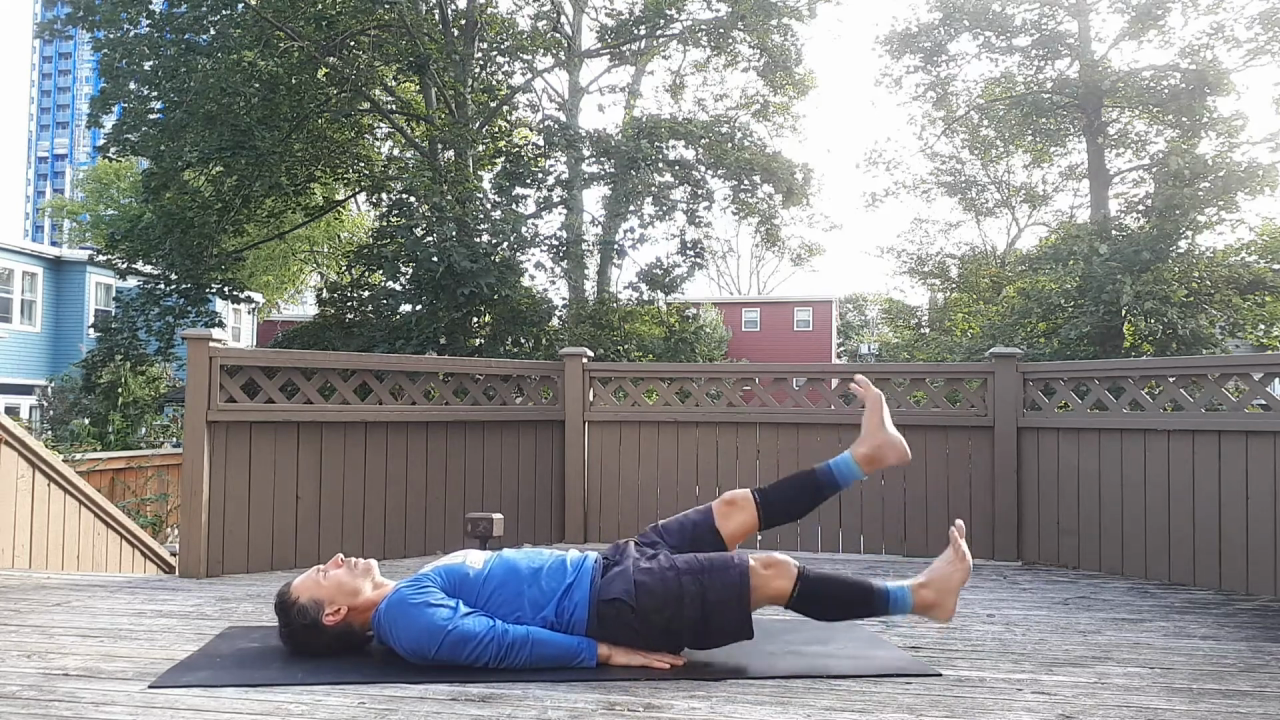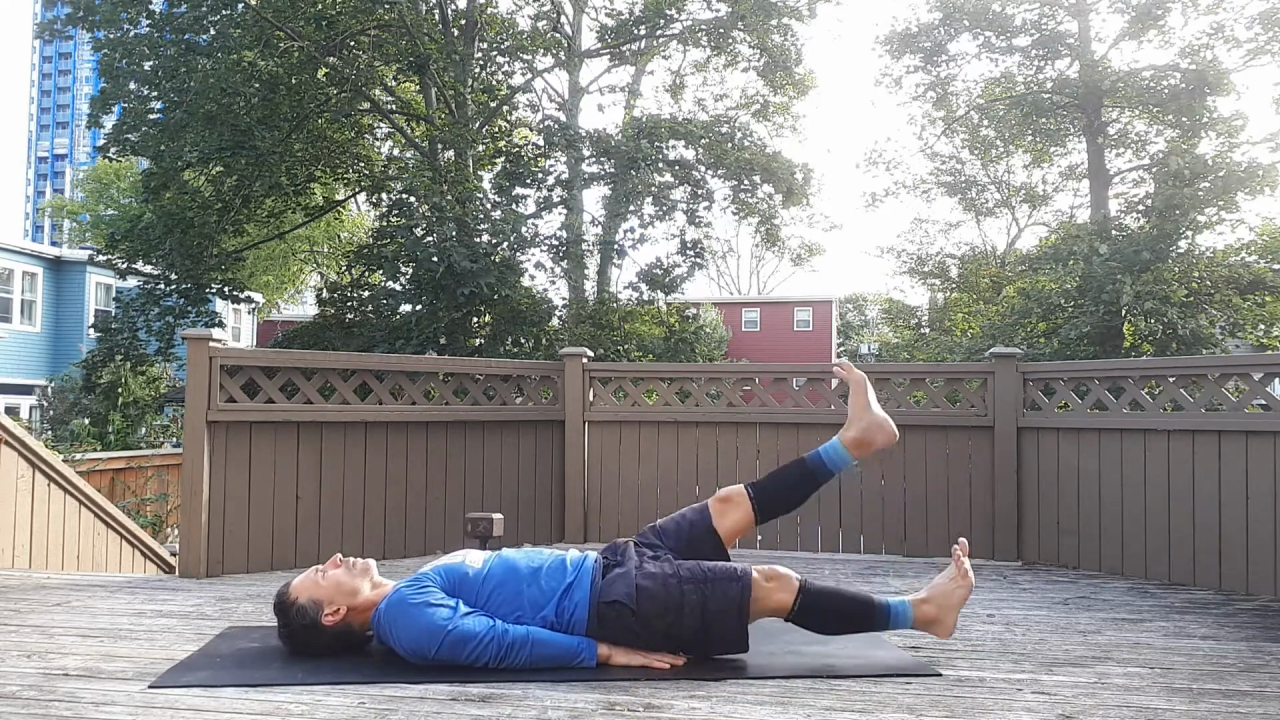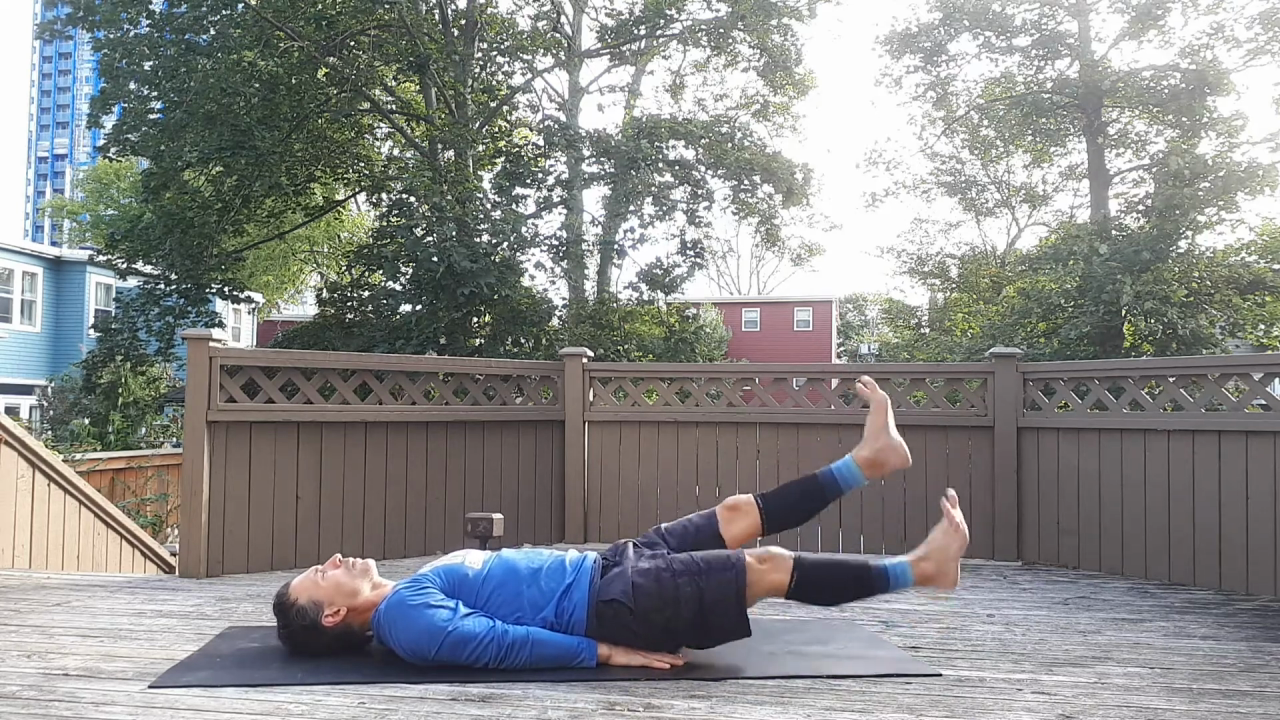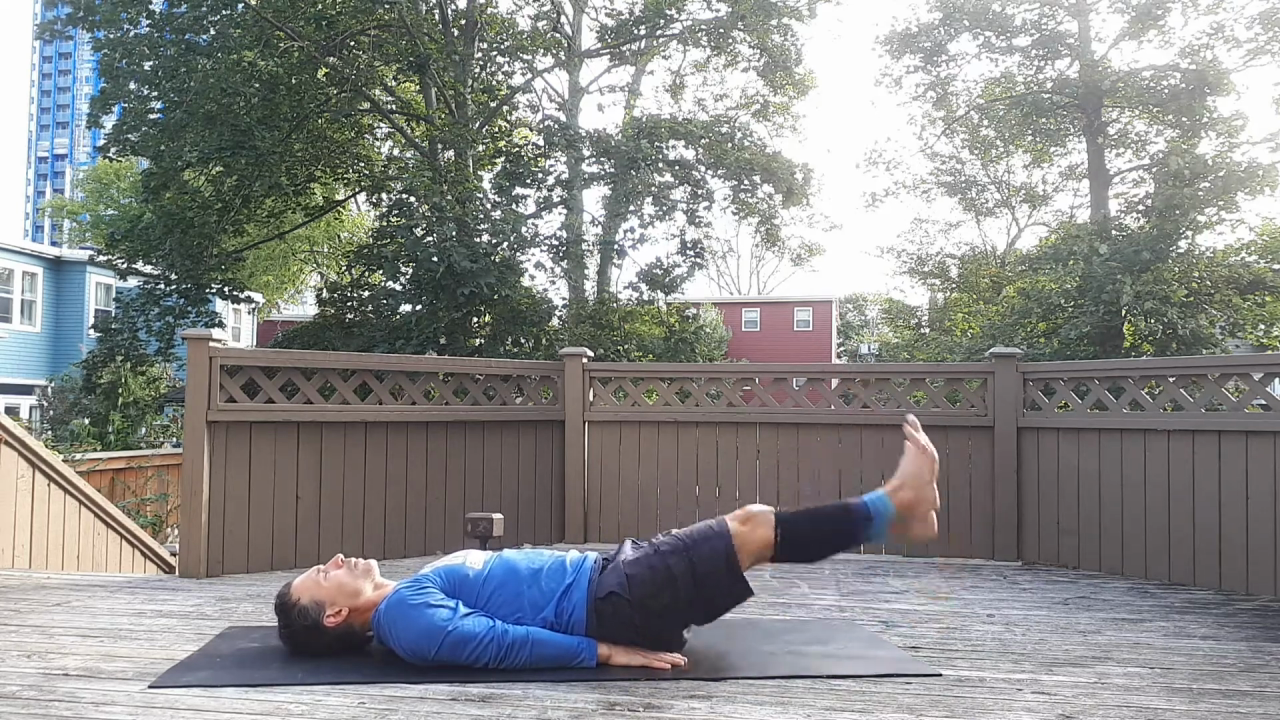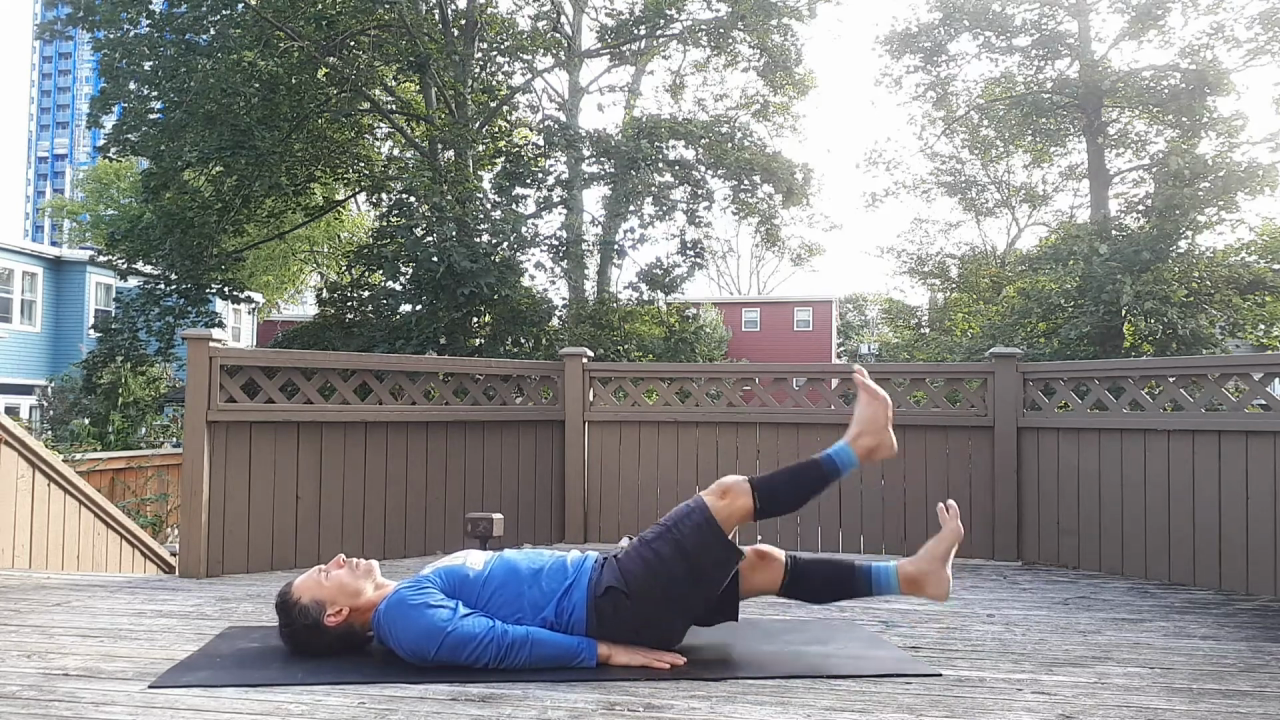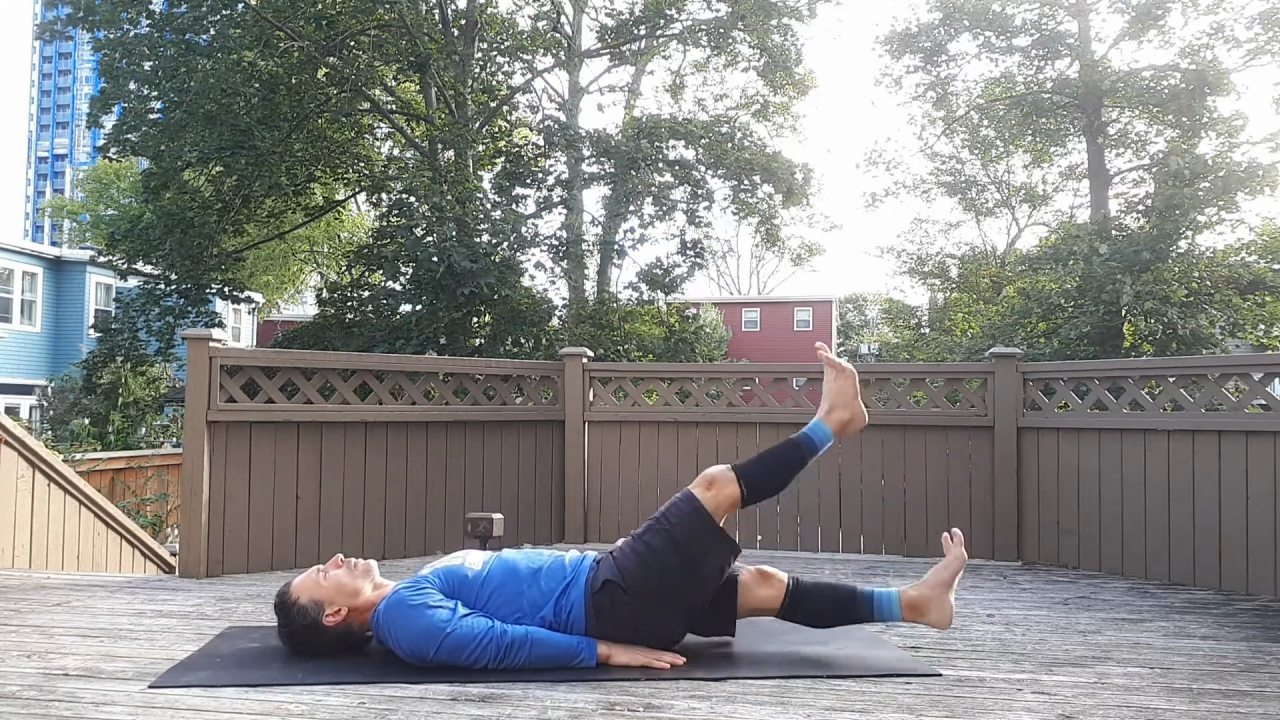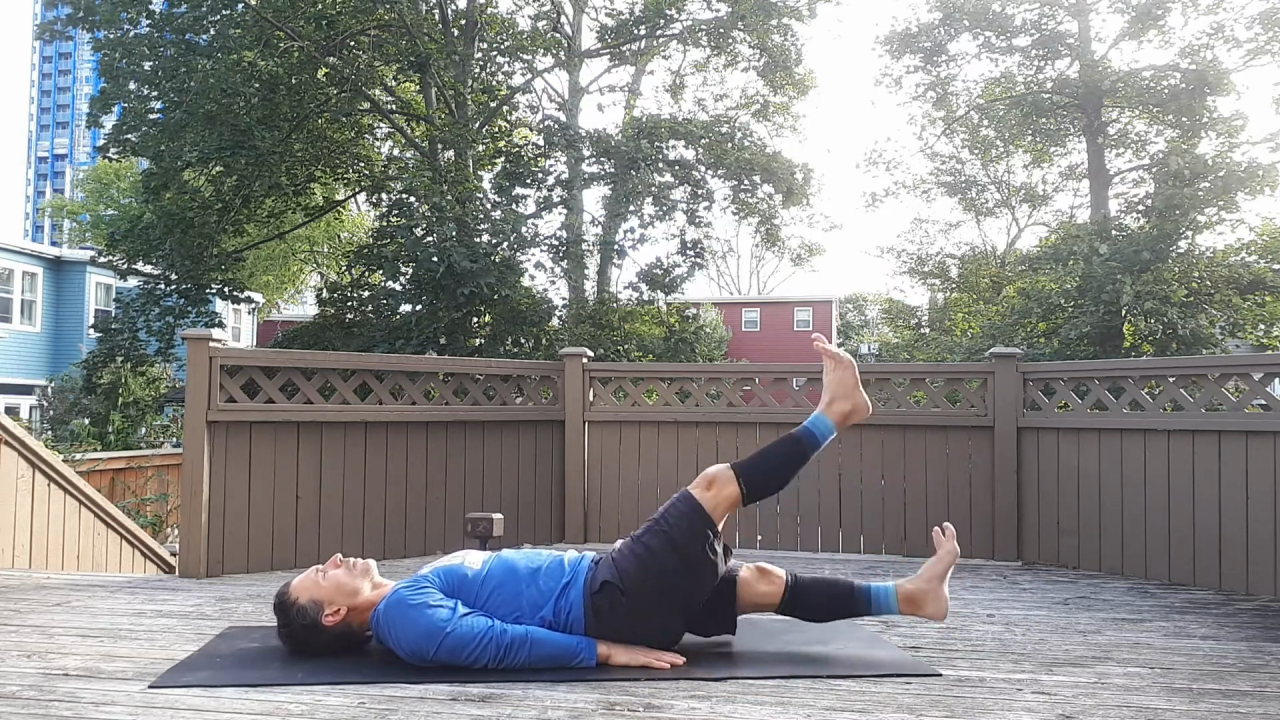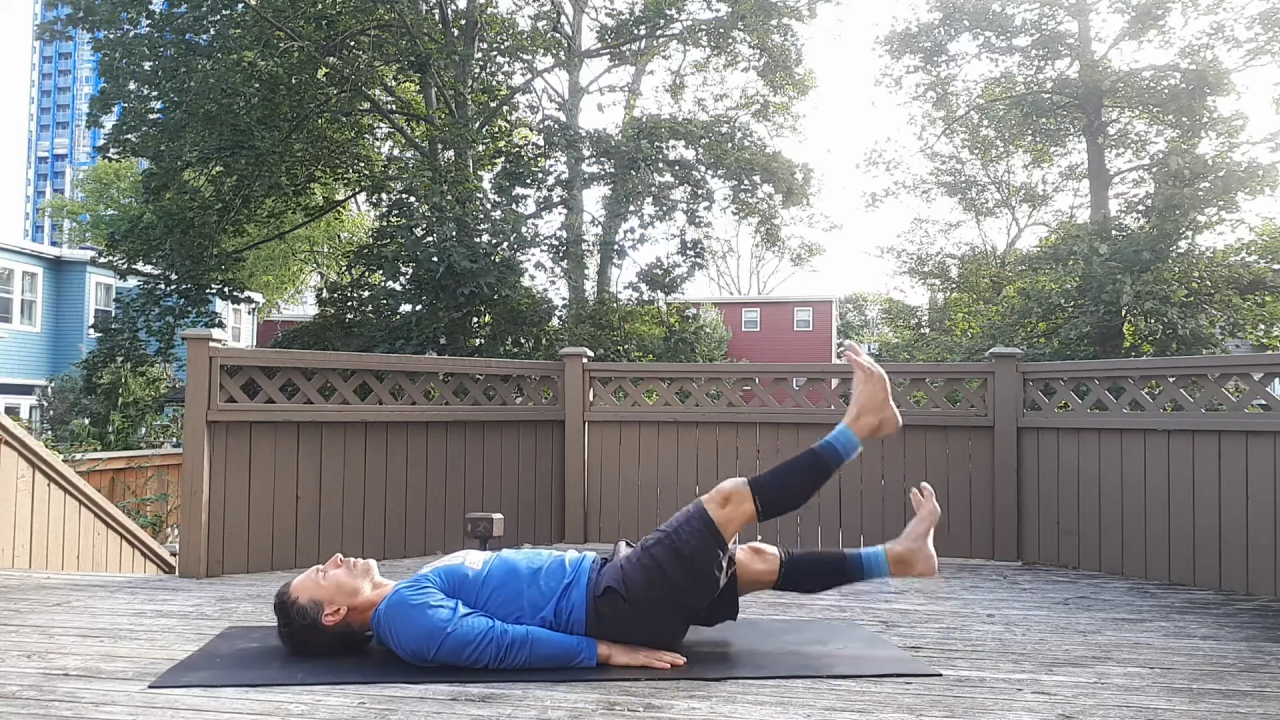
dt=0.1s
person 1, frame 1
left shoulder: (414, 589)
right shoulder: (405, 618)
right elbow: (500, 643)
right wrist: (609, 651)
left hip: (606, 569)
right hip: (612, 604)
left knee: (737, 509)
right knee: (771, 573)
left ankle: (866, 455)
right ankle: (915, 596)
person 1, frame 2
left shoulder: (413, 590)
right shoulder: (405, 617)
right elbow: (500, 642)
right wrist: (610, 651)
left hip: (606, 568)
right hip: (612, 605)
left knee: (733, 504)
right knee: (773, 584)
left ankle: (854, 440)
right ankle: (917, 612)
person 1, frame 3
left shoulder: (415, 588)
right shoulder: (407, 621)
right elbow: (504, 643)
right wrist: (609, 649)
left hip: (608, 570)
right hip: (612, 600)
left knee: (745, 515)
right knee: (773, 567)
left ankle: (870, 460)
right ankle: (916, 571)
person 1, frame 4
left shoulder: (407, 594)
right shoulder: (402, 618)
right elbow: (498, 643)
right wrist: (607, 651)
left hip: (602, 573)
right hip: (608, 604)
left knee: (746, 525)
right knee: (751, 529)
left ankle: (892, 509)
right ankle: (894, 502)
person 1, frame 5
left shoulder: (413, 595)
right shoulder: (406, 620)
right elbow: (503, 646)
right wrist: (610, 650)
left hip: (601, 581)
right hip: (609, 607)
left knee: (760, 563)
right knee: (729, 496)
left ankle: (907, 575)
right ankle: (859, 447)
person 1, frame 6
left shoulder: (413, 595)
right shoulder: (405, 620)
right elbow: (504, 644)
right wrist: (610, 650)
left hip: (601, 578)
right hip: (609, 602)
left knee: (760, 583)
right knee: (717, 484)
left ankle: (909, 601)
right ankle: (830, 421)
person 1, frame 7
left shoulder: (415, 591)
right shoulder: (405, 619)
right elbow: (502, 644)
right wrist: (607, 649)
left hip: (600, 577)
right hip: (611, 604)
left knee: (763, 583)
right knee: (717, 485)
left ankle: (909, 594)
right ankle: (830, 416)
person 1, frame 8
left shoulder: (412, 593)
right shoulder: (405, 617)
right elbow: (501, 644)
right wrist: (607, 650)
left hip: (600, 578)
right hip: (611, 608)
left knee: (754, 560)
right knee: (730, 500)
left ankle: (896, 557)
right ankle: (855, 426)
